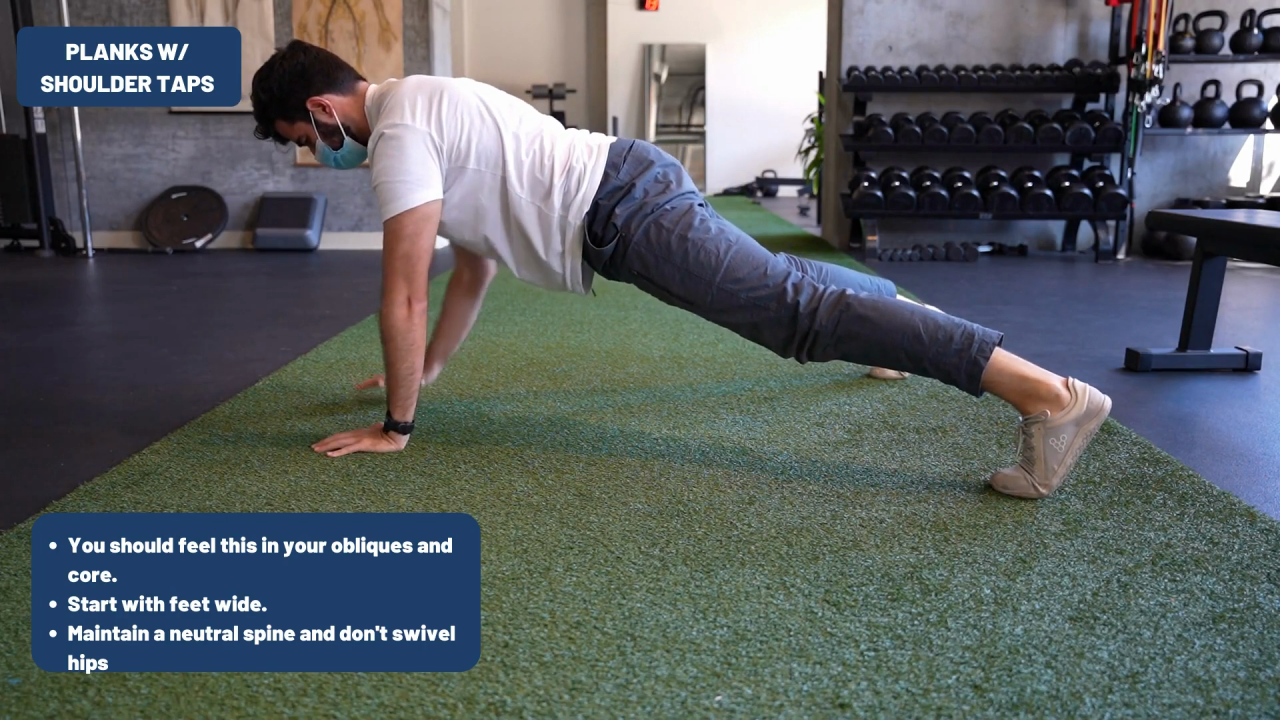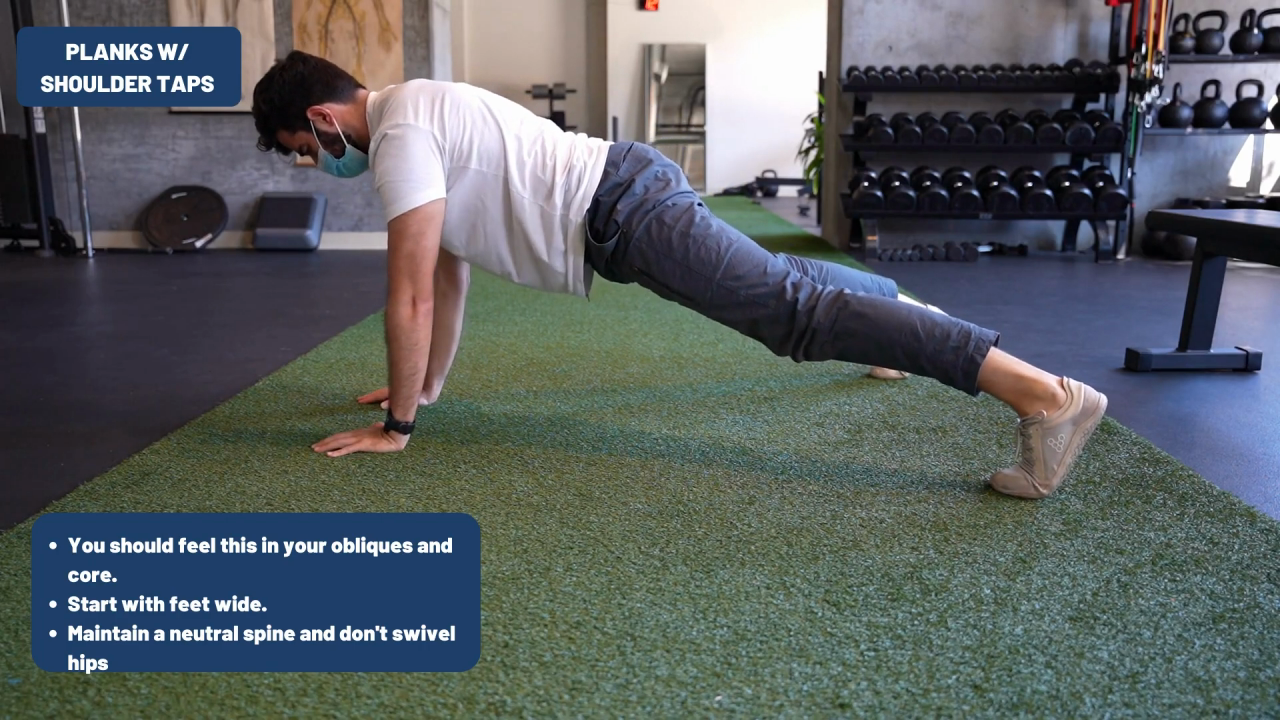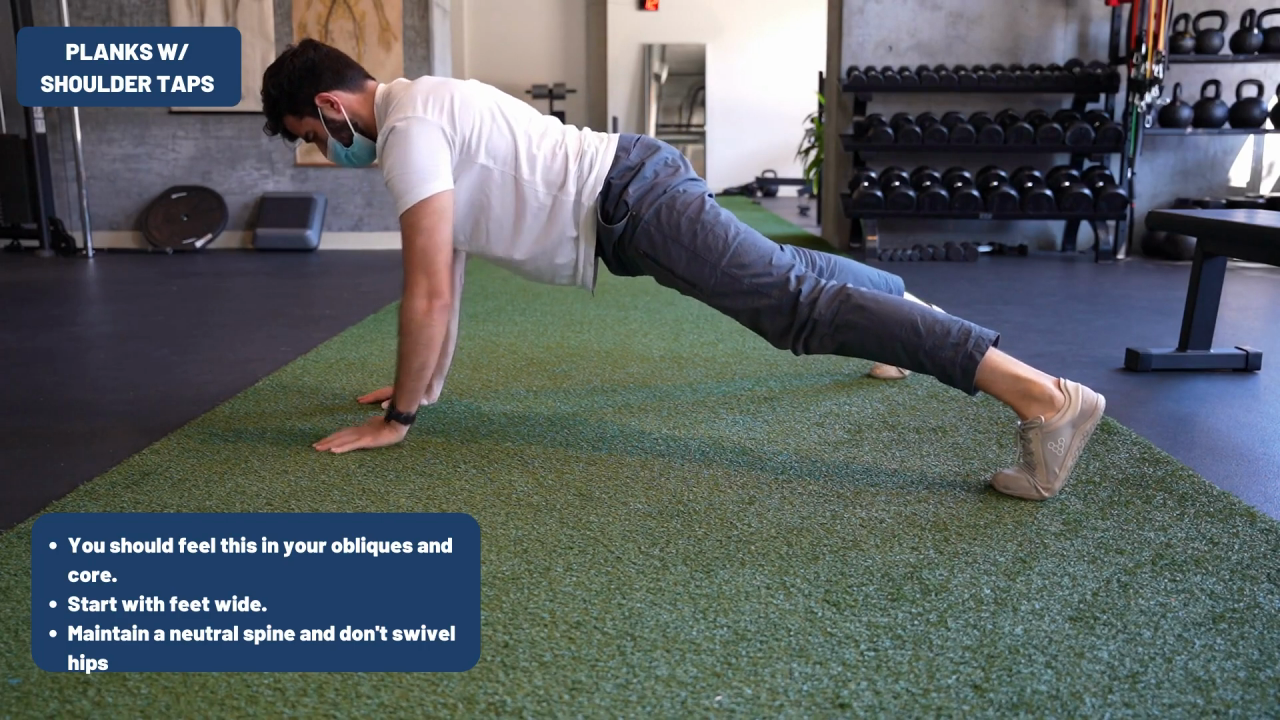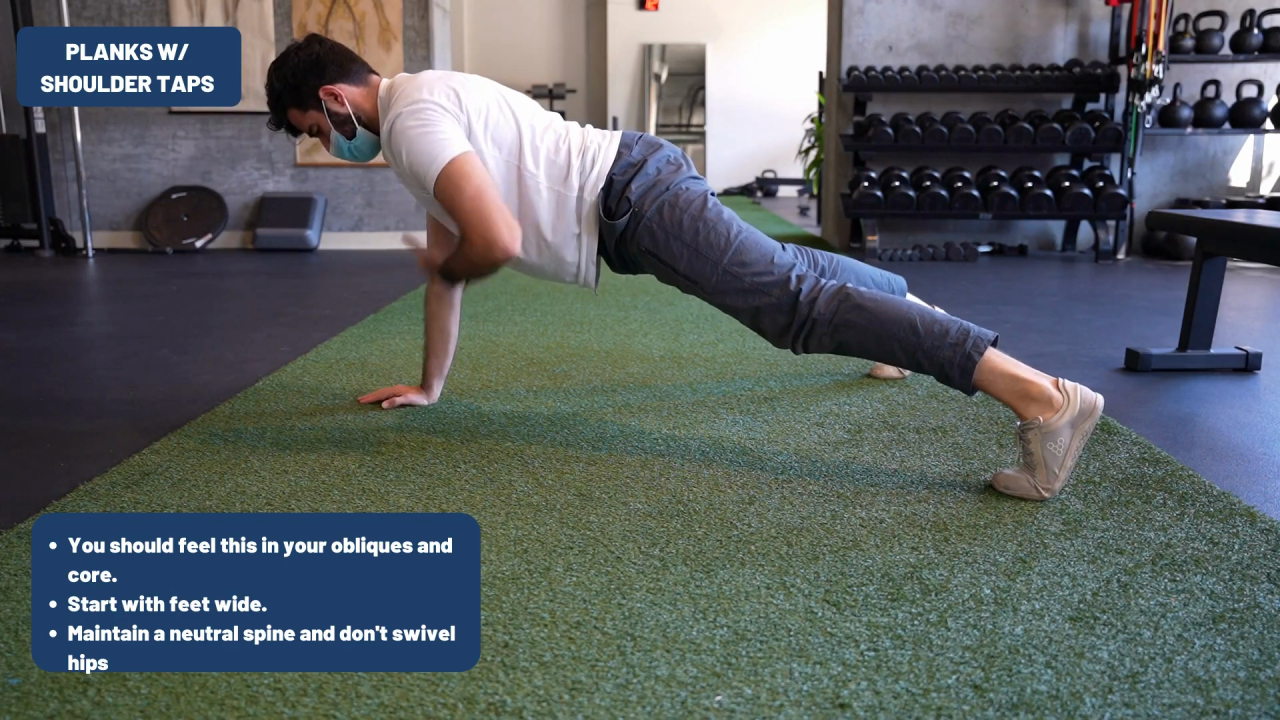
dt=0.2s
person 1, frame 1
left shoulder: (396, 134)
right shoulder: (418, 104)
left elbow: (403, 297)
right elbow: (479, 251)
left wrist: (395, 427)
right wrist: (429, 363)
left hip: (622, 214)
right hip: (630, 180)
left knee: (793, 310)
right knee: (780, 280)
left ankle: (1048, 394)
right ankle: (906, 308)
person 1, frame 2
left shoulder: (399, 136)
right shoulder: (416, 111)
left elbow: (408, 295)
right elbow: (447, 273)
left wrist: (396, 424)
right wrist: (429, 383)
left hip: (624, 211)
right hip: (627, 191)
left knee: (790, 308)
right knee: (777, 280)
left ankle: (1044, 395)
right ankle: (905, 308)
person 1, frame 3
left shoulder: (406, 130)
right shoulder: (420, 108)
left elbow: (428, 288)
right elbow: (449, 272)
left wrist: (397, 417)
right wrist: (430, 383)
left hip: (631, 201)
right hip: (633, 190)
left knee: (794, 302)
right knee: (785, 270)
left ankle: (1042, 395)
right ankle: (906, 305)
person 1, frame 4
left shoulder: (412, 120)
right shoulder: (421, 105)
left elbow: (498, 243)
right elbow: (452, 247)
left wrist: (449, 266)
right wrist: (429, 383)
left hip: (634, 197)
right hip: (634, 193)
left knee: (796, 301)
right knee: (785, 270)
left ankle: (1041, 396)
right ankle: (911, 307)
